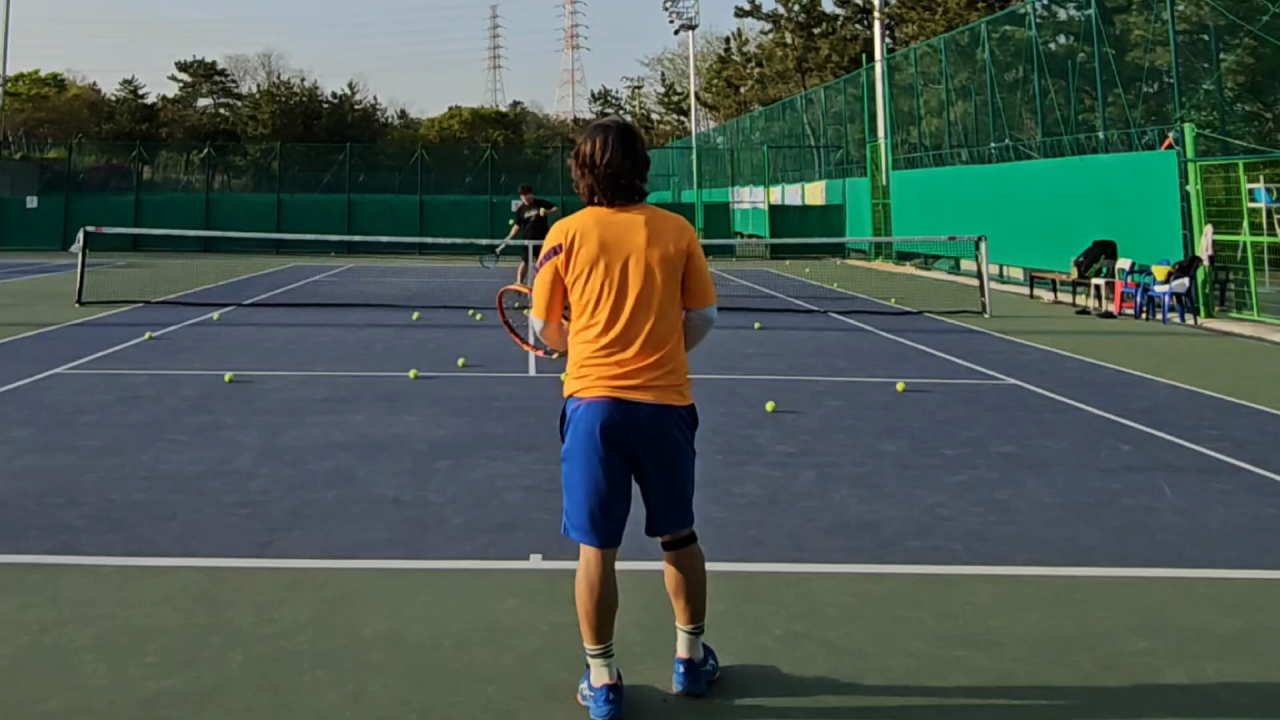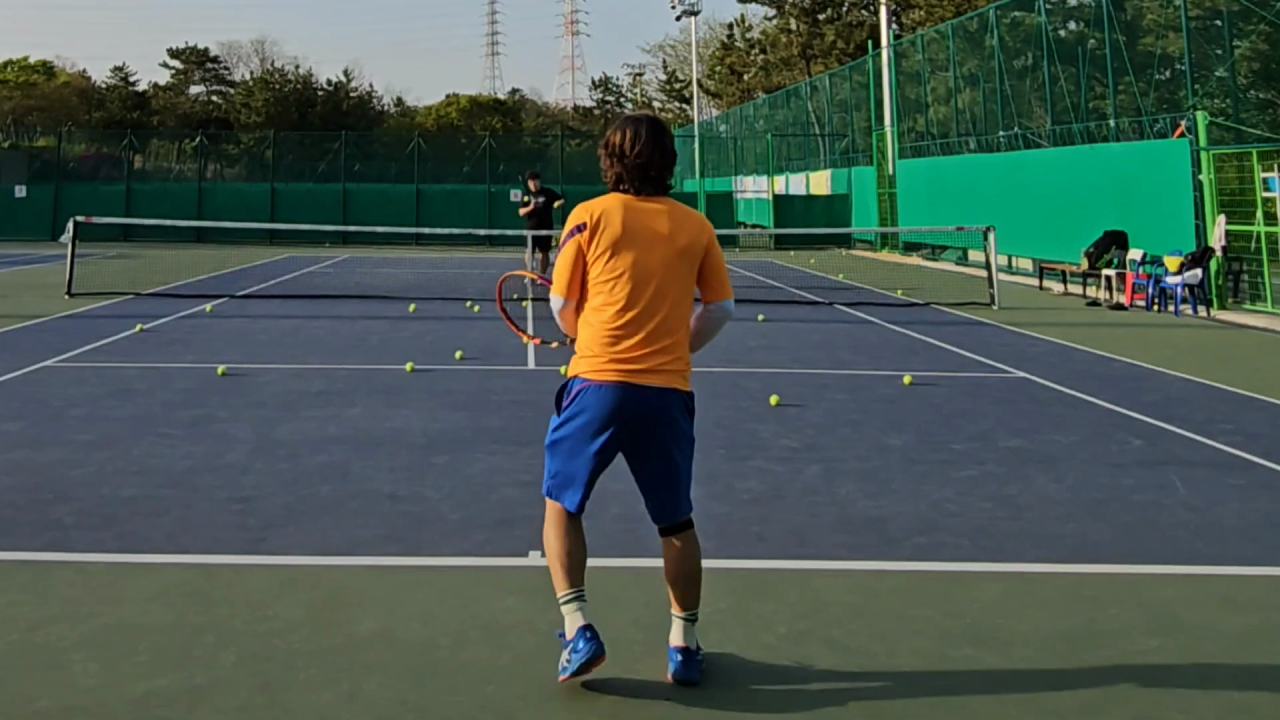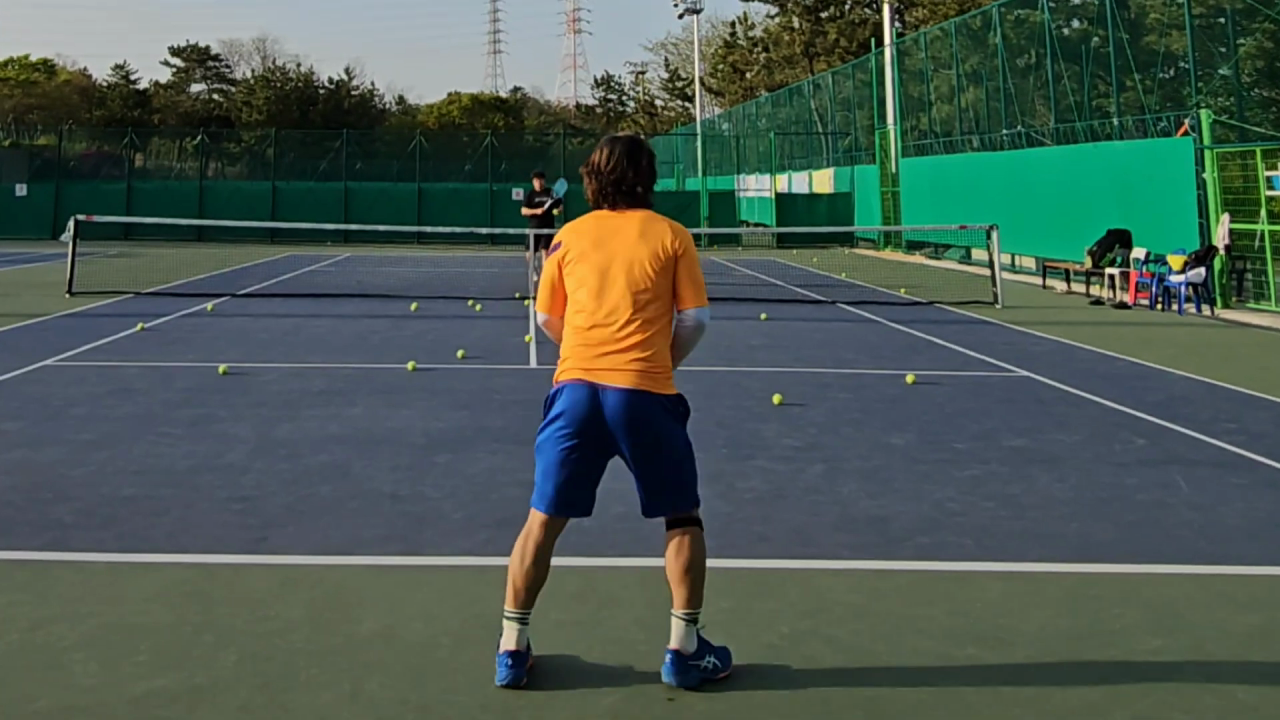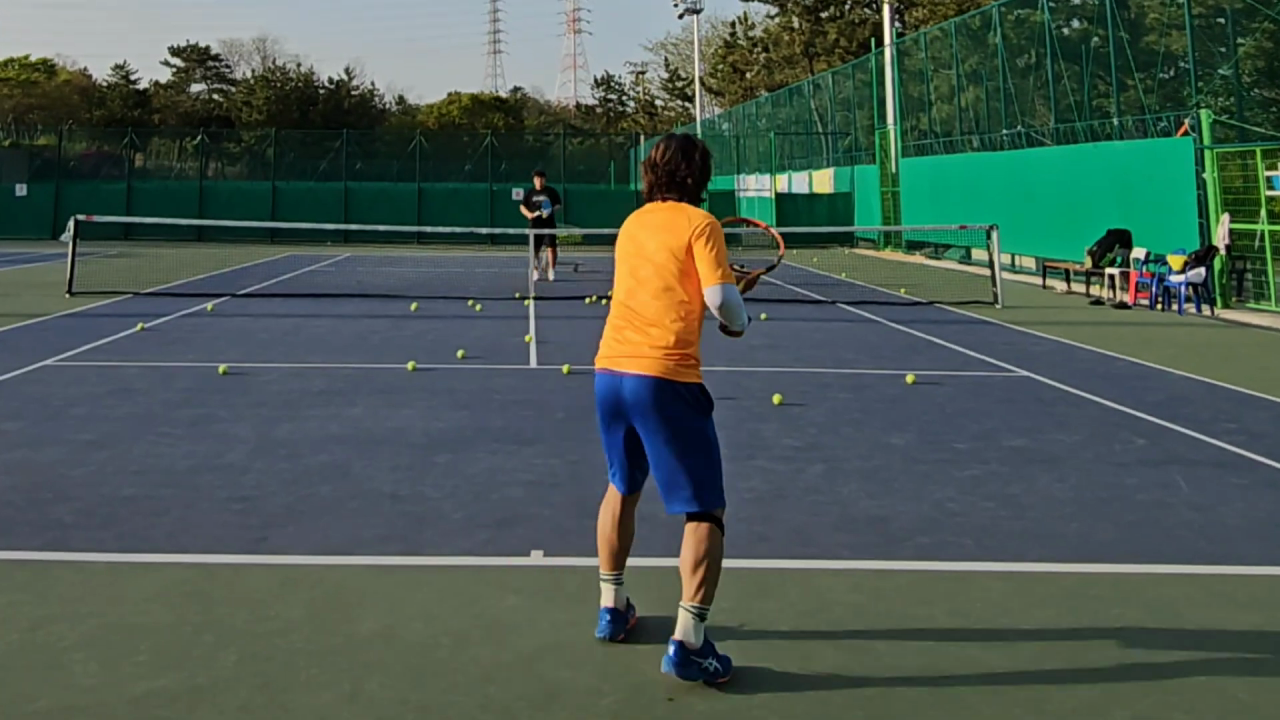
dt=0.4s
person 1, frame 1
left shoulder: (567, 234)
right shoulder: (677, 230)
left elbow: (545, 326)
right elbow: (703, 315)
left hip: (595, 404)
right hip: (666, 404)
left knee: (596, 547)
right knee: (678, 537)
right ankle: (691, 657)
person 1, frame 2
left shoulder: (589, 216)
right shoulder: (695, 226)
left elbow: (562, 307)
right elbow: (721, 308)
left hip: (598, 385)
right hip: (667, 393)
left knee: (560, 506)
right knee: (675, 523)
left ankle: (578, 629)
right ankle: (684, 647)
person 1, frame 3
left shoulder: (569, 235)
right shoulder: (672, 235)
left elbow: (547, 319)
right elbow: (694, 318)
left hip: (576, 388)
right hip: (644, 394)
left knee: (543, 519)
right knee: (683, 518)
left ankle: (511, 651)
right ankle: (684, 649)
person 1, frame 4
left shoulder: (633, 224)
right shoulder: (698, 223)
right elbow: (719, 301)
left wrist: (727, 288)
right wrist: (739, 320)
left hip: (611, 374)
right hip: (662, 381)
left knee: (623, 487)
right knee: (704, 513)
left ankle: (612, 607)
right ankle: (687, 643)
